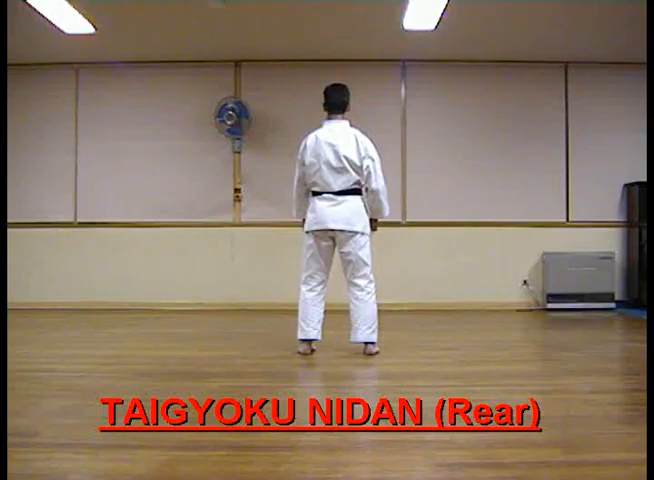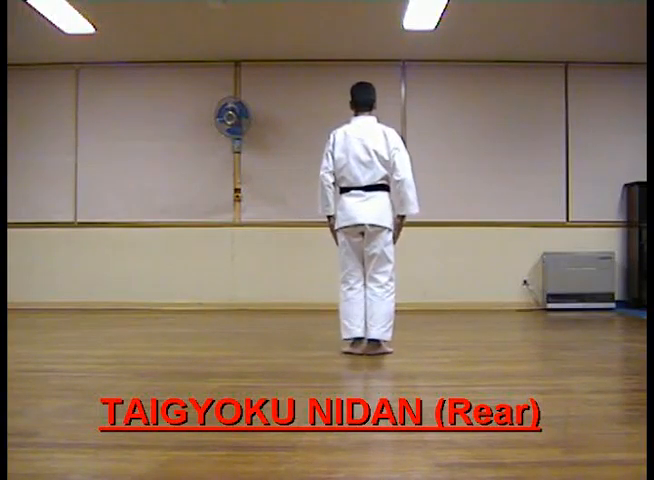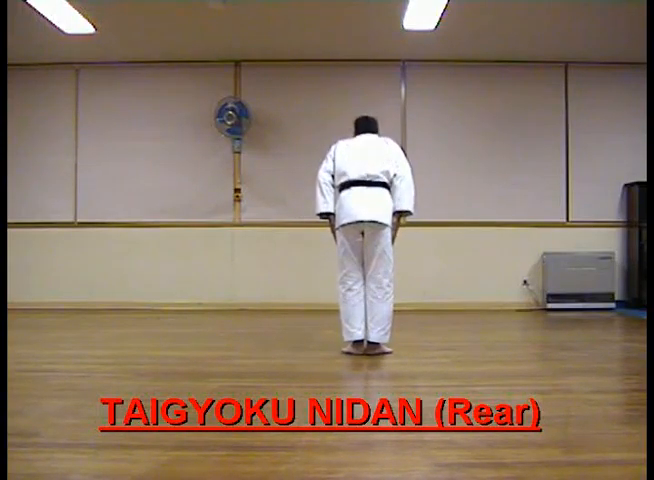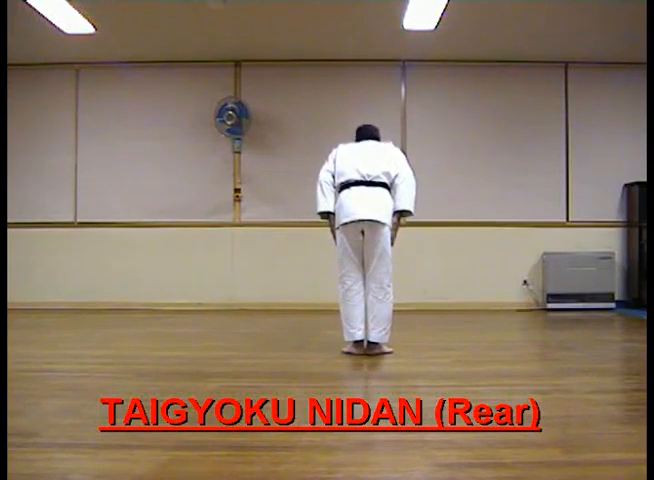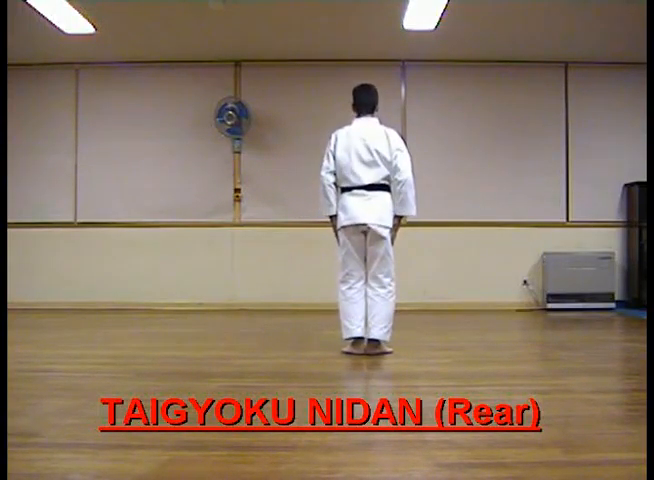
dt=0.7s
person 1, frame 1
left shoulder: (310, 141)
right shoulder: (360, 140)
left elbow: (300, 184)
right elbow: (375, 183)
left wrist: (302, 215)
right wrist: (376, 215)
left hip: (319, 213)
right hip: (351, 213)
left knee: (313, 280)
right knee: (361, 281)
left ankle: (306, 341)
right ankle: (369, 341)
person 1, frame 2
left shoulder: (337, 136)
right shoulder: (388, 135)
left elbow: (326, 178)
right elbow: (402, 177)
left wrist: (330, 215)
right wrist: (401, 215)
left hip: (348, 210)
right hip: (379, 209)
left knee: (351, 279)
right knee: (380, 278)
left ankle: (356, 339)
right ankle: (375, 340)
person 1, frame 3
left shoulder: (340, 147)
right shoulder: (389, 145)
left elbow: (324, 178)
right elbow: (403, 177)
left wrist: (330, 217)
right wrist: (398, 215)
left hip: (347, 207)
right hip: (379, 205)
left knee: (350, 279)
right knee: (380, 279)
left ankle: (356, 341)
right ankle: (375, 341)
person 1, frame 4
left shoulder: (341, 151)
right shoulder: (390, 150)
left elbow: (325, 179)
right elbow: (405, 179)
left wrist: (330, 217)
right wrist: (398, 216)
left hip: (347, 208)
right hip: (379, 207)
left knee: (350, 279)
right knee: (380, 279)
left ankle: (356, 341)
right ankle: (376, 341)
person 1, frame 5
left shoulder: (339, 137)
right shoulder: (390, 136)
left elbow: (327, 177)
right elbow: (403, 178)
left wrist: (332, 215)
right wrist: (399, 215)
left hip: (349, 209)
right hip: (380, 209)
left knee: (351, 278)
right knee: (381, 279)
left ankle: (355, 340)
right ankle: (376, 340)
